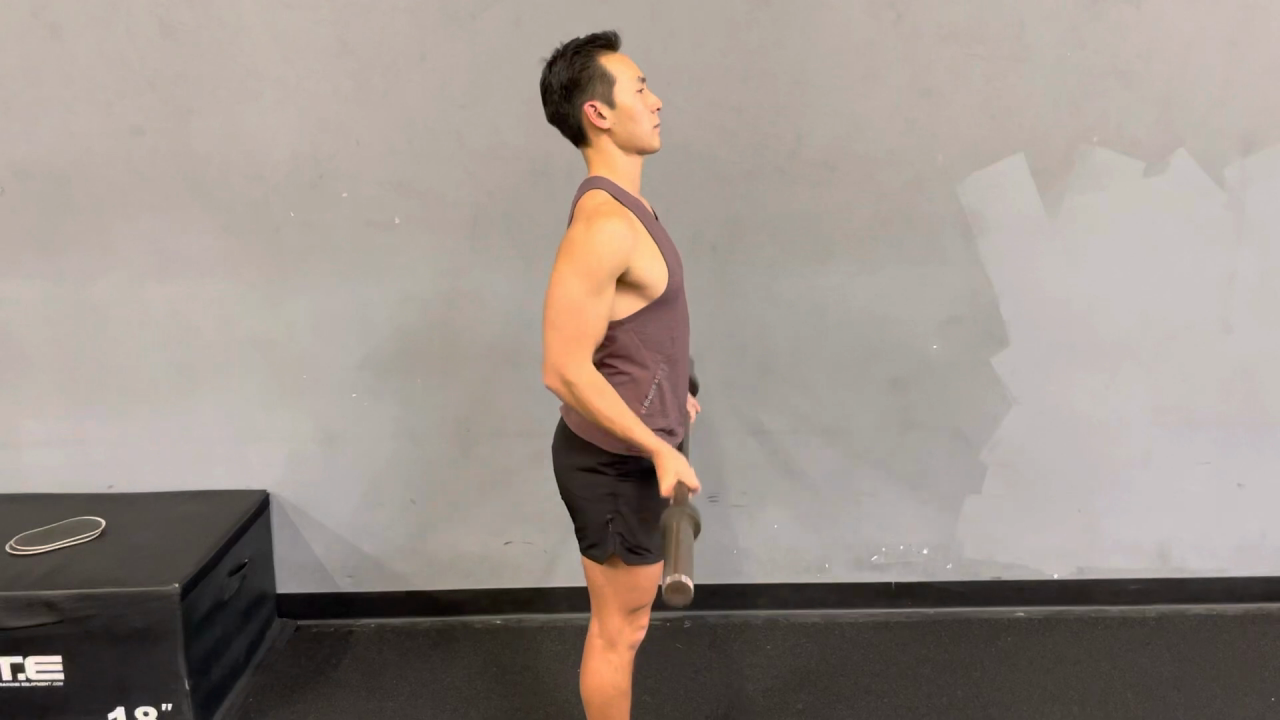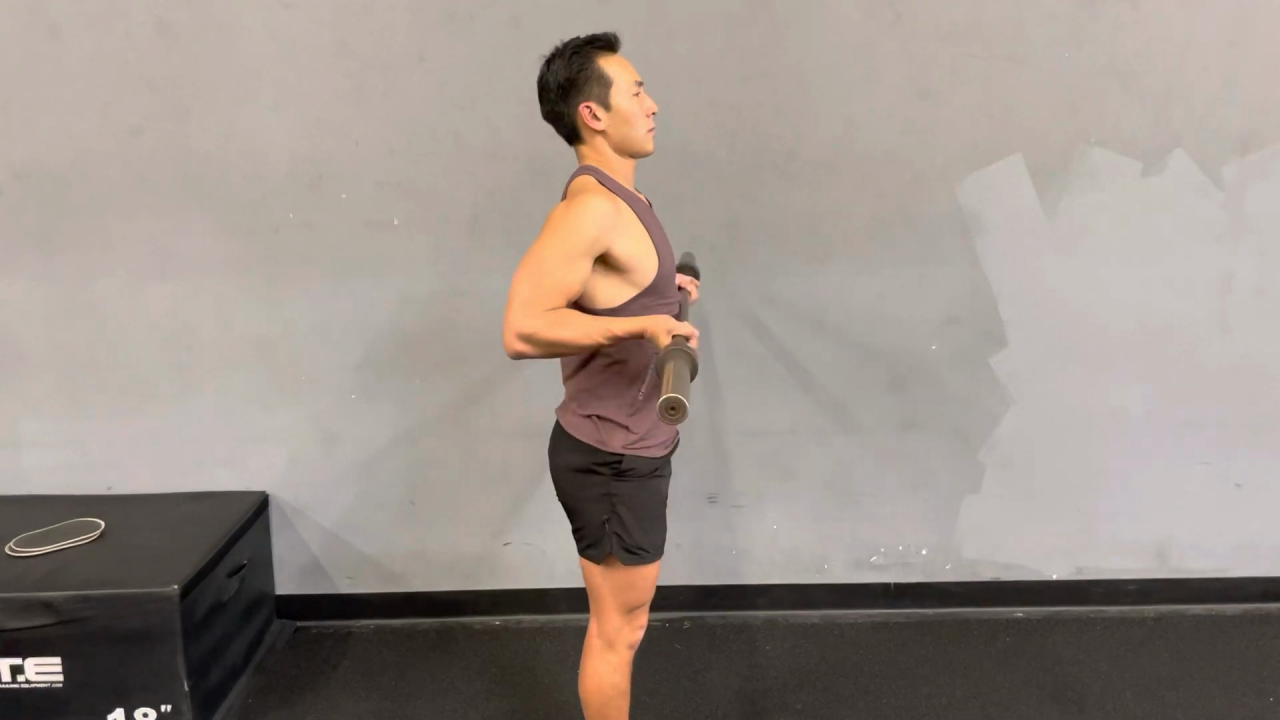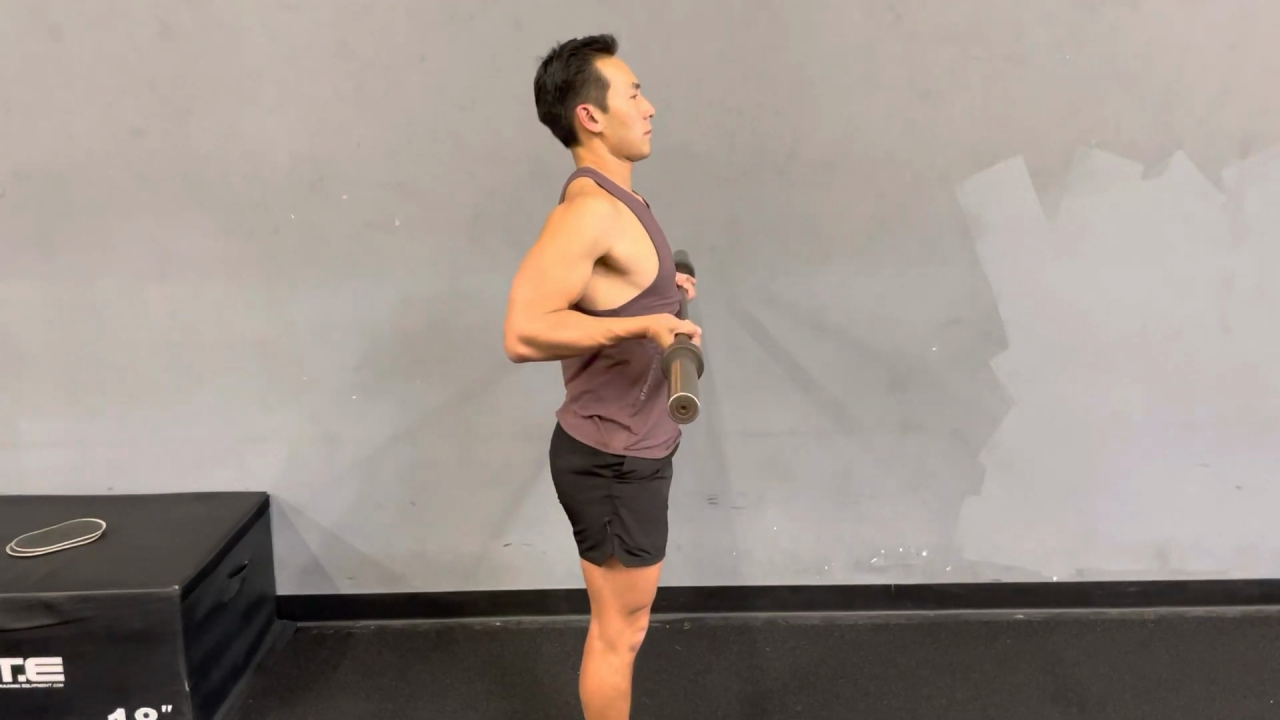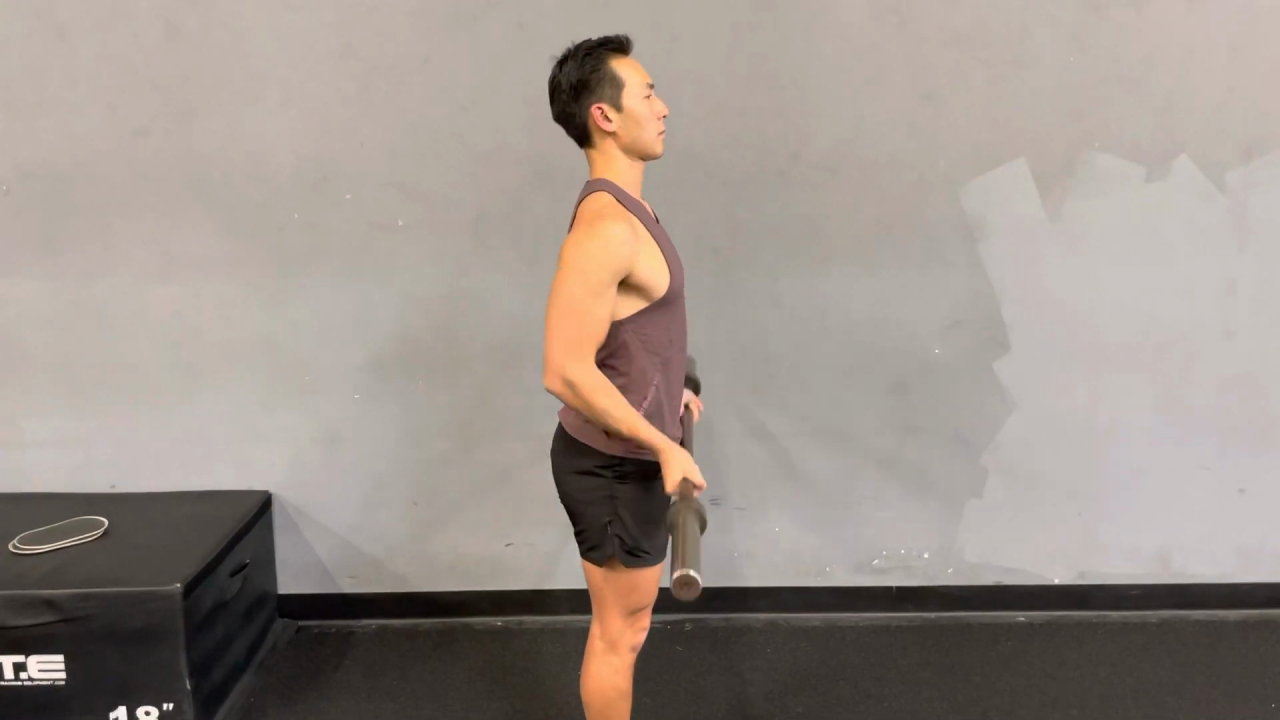
dt=0.7s
person 1, frame 1
left shoulder: (622, 206)
right shoulder: (604, 224)
right elbow: (566, 369)
left wrist: (672, 392)
right wrist: (659, 450)
left hip: (627, 449)
right hip: (616, 461)
left knee: (622, 624)
right knee: (619, 629)
person 1, frame 2
left shoulder: (618, 198)
right shoulder: (592, 207)
right elbow: (523, 329)
left wrist: (663, 288)
right wrist: (642, 326)
left hip: (629, 447)
right hip: (611, 457)
left knee: (620, 623)
right knee: (618, 629)
person 1, frame 3
left shoulder: (614, 200)
right shoulder: (590, 209)
right elbow: (524, 331)
left wrist: (663, 287)
right wrist: (644, 324)
left hip: (629, 449)
right hip: (613, 458)
left knee: (621, 625)
right knee: (619, 631)
person 1, frame 4
left shoulder: (625, 209)
right shoulder: (607, 227)
right elbow: (566, 371)
left wrist: (670, 393)
right wrist: (663, 448)
left hip: (626, 453)
right hip: (614, 464)
left knee: (622, 624)
right knee: (621, 631)
